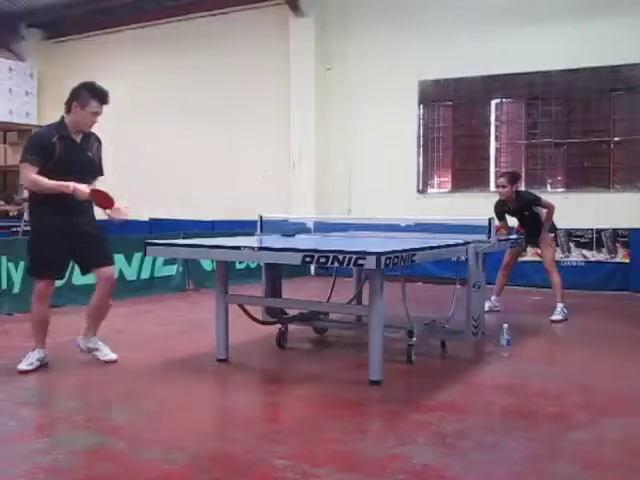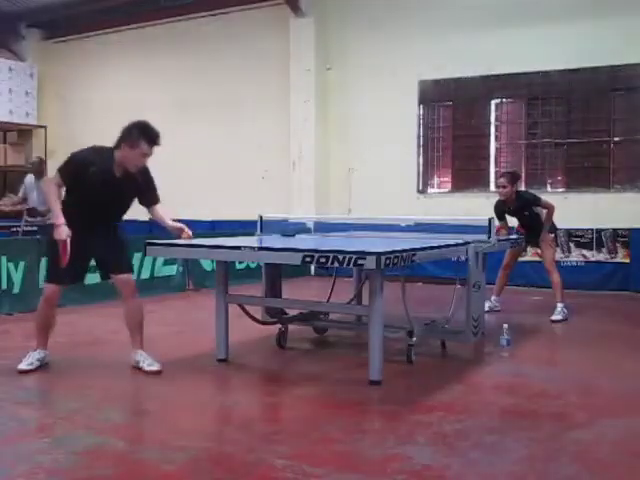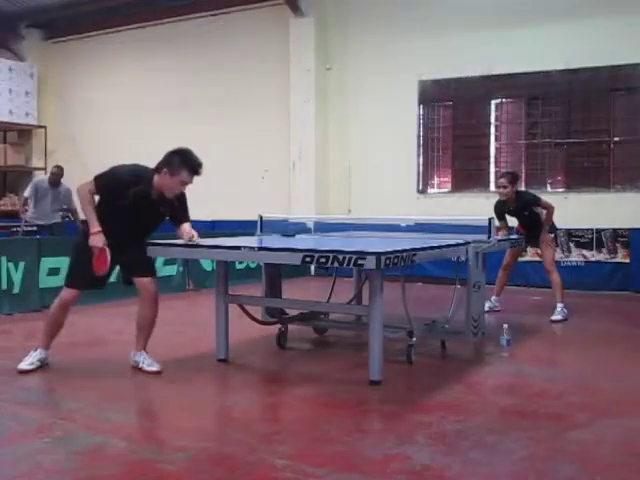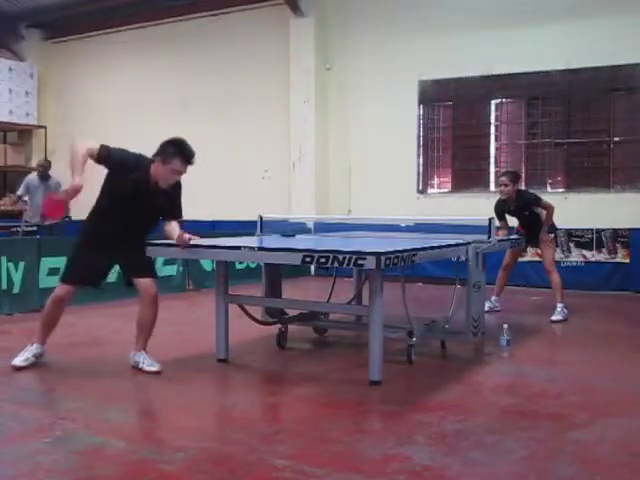
dt=0.5s
person 1, frame 1
left shoulder: (94, 142)
right shoulder: (43, 137)
right elbow: (27, 179)
right wrist: (69, 187)
left hip: (83, 221)
right hip: (49, 224)
left knee: (108, 276)
right knee: (43, 288)
left ankle: (89, 338)
right ankle: (39, 351)
person 1, frame 2
left shoulder: (141, 175)
right shoulder: (87, 159)
left elbow: (153, 207)
right elbow: (51, 184)
left wrist: (171, 225)
right wrist: (59, 222)
left hip: (106, 234)
right hip: (70, 232)
left knee: (128, 285)
right knee: (50, 293)
left ankle: (138, 353)
right ankle: (40, 351)
person 1, frame 3
left shoulder: (176, 198)
right shoulder: (127, 176)
left elbow: (181, 223)
right elbow: (84, 190)
left wrist: (187, 233)
right wrist: (95, 230)
left hip: (133, 244)
right hip: (97, 239)
left knee: (149, 291)
right knee: (67, 297)
left ankle: (139, 353)
right ankle: (42, 351)
person 1, frame 4
left shoulder: (172, 188)
right shoulder: (126, 162)
left elbow: (169, 221)
right elbow: (82, 148)
left wrist: (178, 236)
right wrist: (77, 178)
left hip: (133, 243)
right hip: (96, 238)
left knee: (150, 293)
right knee: (62, 293)
left ankle: (139, 353)
right ankle: (37, 346)
person 2, frame 1
left shoulder: (526, 197)
right shoulder: (499, 206)
left elbow: (551, 207)
right elbow: (504, 229)
left wrist: (545, 232)
right wrist: (500, 232)
left hip: (543, 230)
right hip: (525, 230)
left knee: (550, 266)
right knee: (505, 265)
left ankle: (561, 307)
right ankle: (494, 301)
person 2, frame 2
left shoulder: (526, 197)
right shoulder: (499, 206)
left elbow: (551, 207)
right elbow: (504, 229)
left wrist: (544, 232)
right wrist: (501, 232)
left hip: (543, 230)
right hip: (524, 231)
left knee: (550, 267)
right knee: (506, 265)
left ankle: (561, 307)
right ankle: (494, 301)
person 2, frame 3
left shoulder: (526, 197)
right shoulder: (499, 206)
left elbow: (550, 208)
right elbow: (504, 228)
left wrist: (544, 232)
right wrist: (501, 233)
left hip: (543, 229)
right hip: (524, 230)
left knee: (550, 267)
right knee: (506, 265)
left ankle: (561, 307)
right ankle: (494, 301)
person 2, frame 4
left shoulder: (527, 197)
right shoulder: (500, 206)
left elbow: (550, 208)
right elbow: (504, 228)
left wrist: (543, 231)
right wrist: (501, 234)
left hip: (543, 229)
right hip: (524, 230)
left knee: (549, 267)
right knee: (506, 265)
left ankle: (561, 308)
right ankle: (494, 301)
